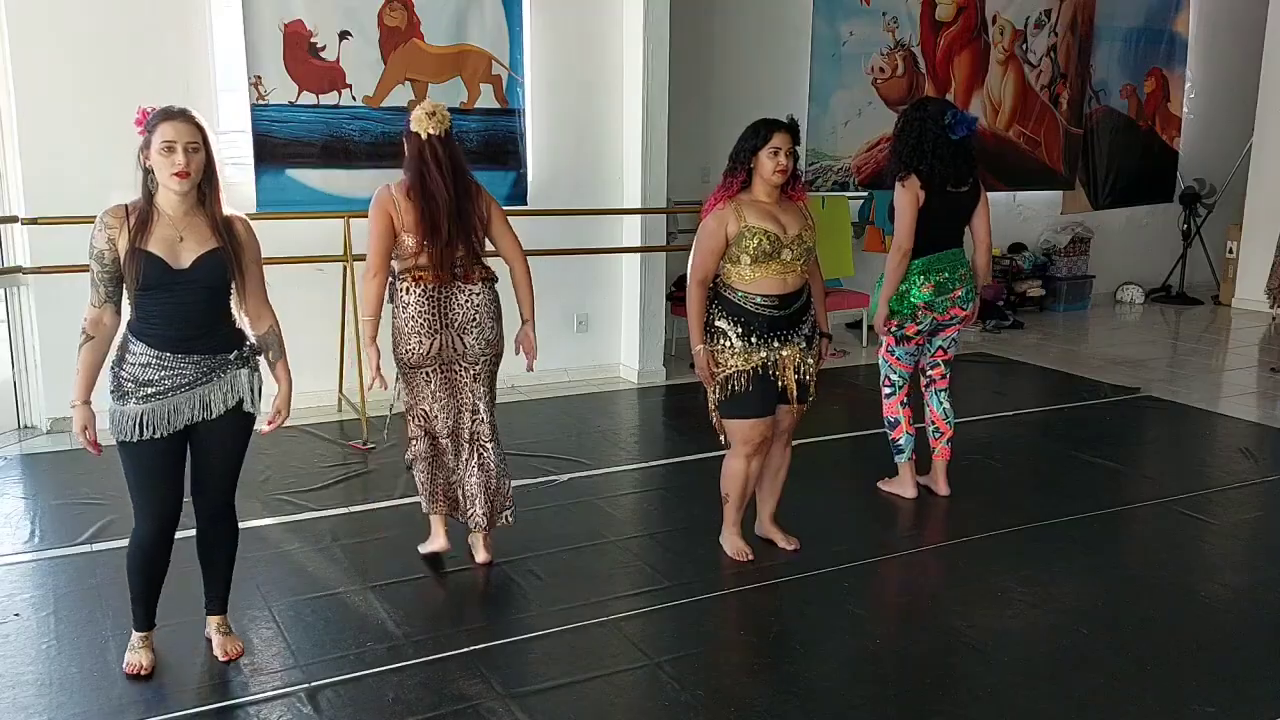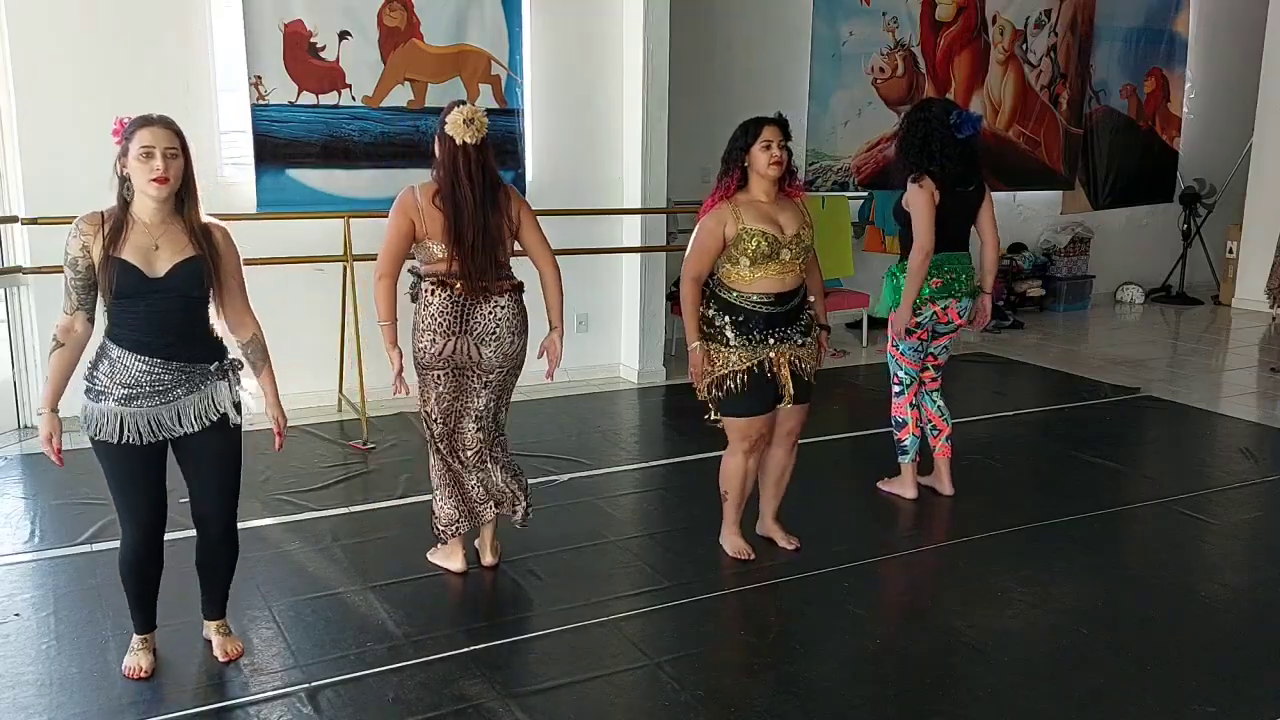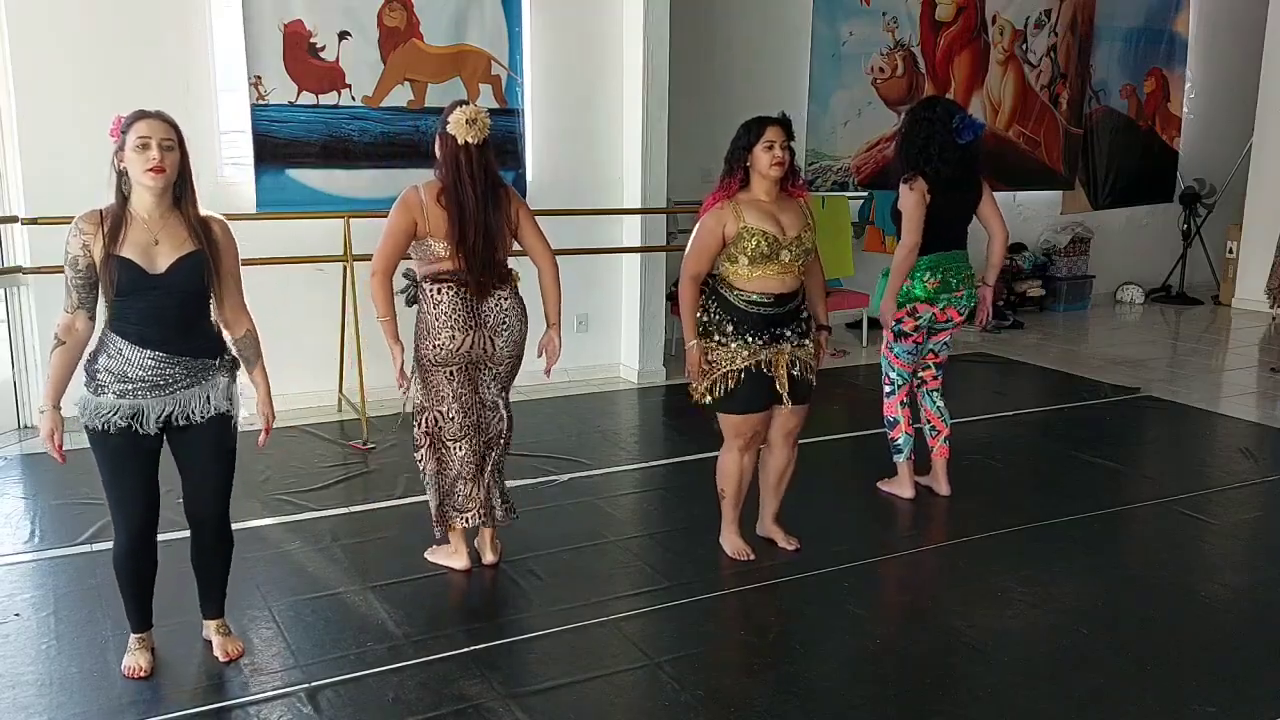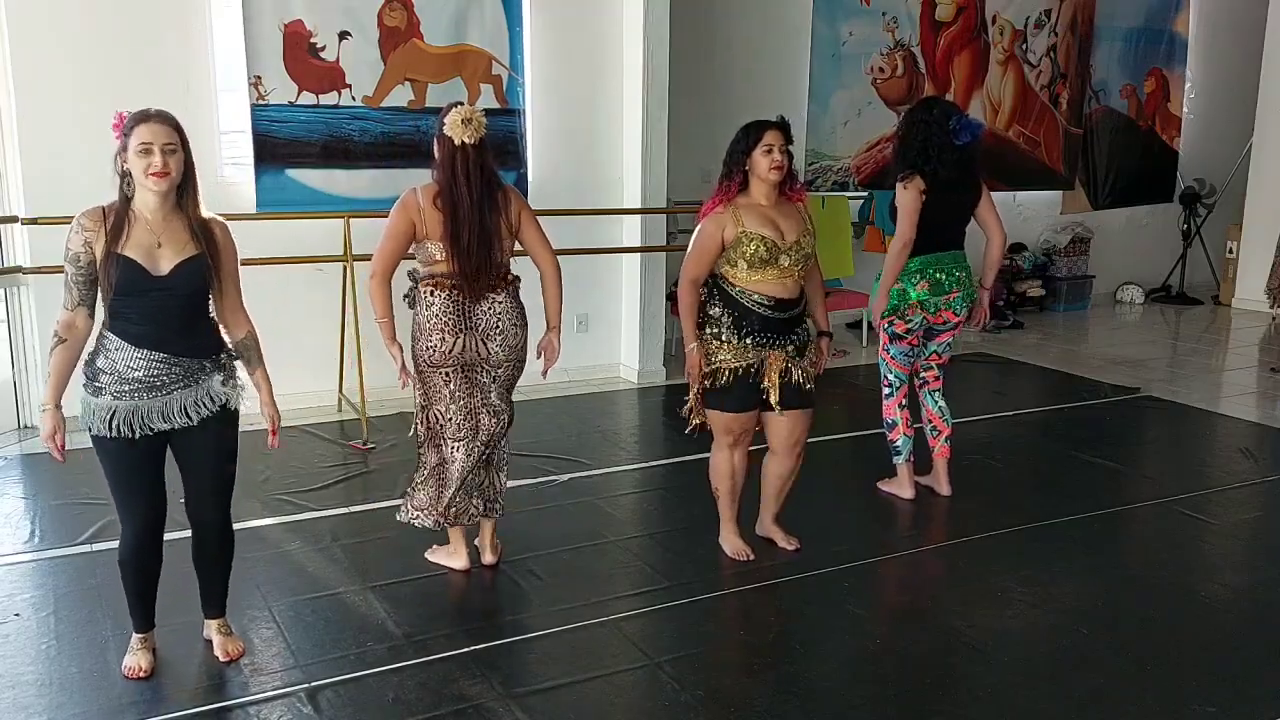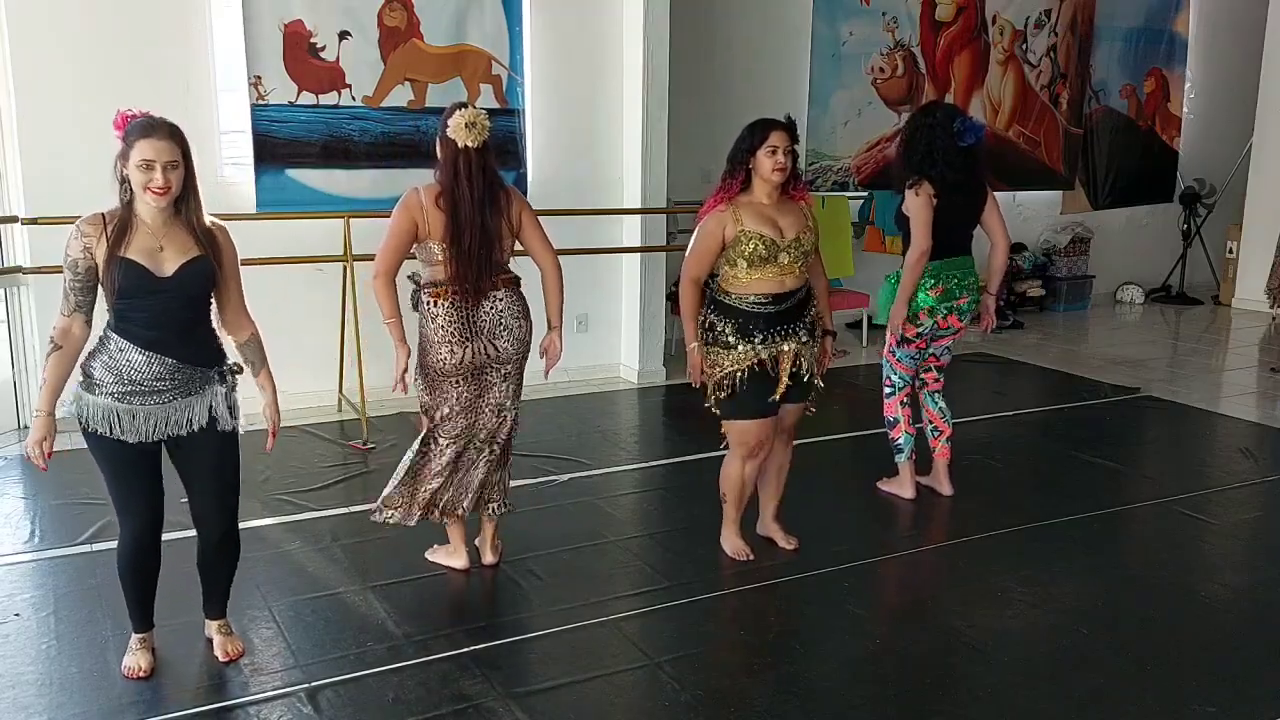
dt=1s
person 1, frame 1
left shoulder: (232, 229)
right shoulder: (118, 224)
left elbow: (258, 310)
right elbow: (100, 316)
left wrist: (284, 380)
right wrist: (81, 399)
left hip: (223, 384)
right hip: (147, 389)
left knee: (216, 508)
right knee: (155, 519)
left ankle: (217, 619)
right ankle: (142, 632)
person 1, frame 2
left shoulder: (210, 237)
right shoulder: (94, 232)
left elbow: (241, 319)
right elbow: (74, 324)
left wrist: (270, 393)
right wrist: (48, 406)
left hip: (203, 395)
right hip: (123, 404)
left knee: (217, 519)
right knee: (141, 528)
left ankle: (215, 620)
right ankle: (142, 635)
person 1, frame 3
left shoulder: (209, 231)
right shoulder: (93, 230)
left elbow: (235, 315)
right elbow: (75, 322)
left wrist: (262, 389)
right wrist: (50, 404)
left hip: (202, 391)
right hip: (120, 397)
left knee: (210, 514)
right knee: (134, 524)
left ankle: (215, 621)
right ankle: (140, 635)
person 1, frame 4
left shoulder: (211, 232)
right shoulder: (94, 227)
left elbow: (233, 316)
right elbow: (74, 319)
left wrist: (264, 390)
right wrist: (51, 403)
left hip: (204, 392)
right hip: (124, 397)
left knee: (212, 514)
right knee: (141, 521)
left ankle: (216, 620)
right ankle: (142, 634)
person 1, frame 5
left shoulder: (212, 237)
right shoulder: (95, 234)
left elbow: (237, 320)
right elbow: (72, 325)
left wrist: (268, 389)
right wrist: (44, 412)
left hip: (201, 399)
right hip: (119, 401)
left knee: (219, 520)
right knee: (140, 525)
left ankle: (216, 620)
right ankle: (141, 634)
person 2, frame 1
left shoulder: (390, 197)
right shoulder: (475, 194)
left elbow: (375, 272)
right elbow: (517, 259)
left wrist: (370, 341)
right wrist: (527, 323)
left hip: (419, 317)
right hip: (477, 314)
left knee: (429, 421)
right knee: (477, 422)
left ankle: (438, 528)
right ankle: (481, 539)
person 2, frame 2
left shoulder: (415, 201)
right shoulder: (507, 198)
left elbow: (384, 275)
right elbow: (547, 265)
left wrist: (391, 345)
right wrist: (555, 331)
left hip: (441, 326)
right hip: (500, 322)
left knee: (449, 432)
right knee: (488, 430)
left ankle: (454, 548)
right ankle: (489, 543)
person 2, frame 3
left shoulder: (417, 200)
right shoulder: (506, 197)
left elbow: (380, 271)
right elbow: (546, 260)
left wrist: (393, 341)
right wrist: (553, 327)
left hip: (445, 321)
right hip: (503, 319)
left knee: (449, 429)
right knee: (490, 426)
left ankle: (456, 546)
right ankle: (488, 540)
person 2, frame 4
left shoulder: (417, 202)
right shoulder: (508, 199)
left elbow: (378, 274)
right elbow: (548, 263)
left wrist: (390, 342)
right wrist: (553, 329)
left hip: (442, 326)
right hip: (502, 323)
left knee: (445, 430)
right knee: (489, 427)
left ankle: (456, 547)
right ankle: (488, 541)
person 2, frame 5
left shoulder: (419, 202)
right shoulder: (509, 199)
left elbow: (382, 274)
right elbow: (549, 263)
left wrist: (400, 343)
right wrist: (554, 330)
left hip: (446, 328)
right hip: (505, 322)
left knee: (443, 431)
right knee: (492, 429)
left ankle: (456, 547)
right ankle: (489, 541)
person 3, frame 1
left shoulder: (798, 209)
right shoulder: (727, 212)
left elbow: (812, 271)
right elbow: (698, 281)
left wrist: (822, 330)
right wrist: (699, 343)
left hip: (793, 337)
right hip: (742, 341)
left knee: (781, 434)
right knee: (749, 446)
left ankle: (767, 519)
right ankle: (730, 528)
person 3, frame 2
left shoulder: (796, 206)
right shoulder: (724, 213)
left elbow: (810, 267)
right elbow: (691, 278)
left wrist: (820, 325)
right wrist: (696, 342)
left hip: (792, 336)
right hip: (739, 339)
left knee: (786, 436)
right knee: (748, 442)
left ankle: (769, 519)
right ankle: (729, 528)
person 3, frame 3
left shoulder: (799, 206)
right shoulder: (726, 212)
left elbow: (812, 269)
right elbow: (690, 277)
left wrist: (821, 326)
right wrist: (693, 341)
left hip: (791, 335)
right hip: (738, 337)
left knee: (786, 435)
right knee: (743, 439)
left ankle: (769, 520)
right ankle: (729, 528)
person 3, frame 4
left shoulder: (798, 210)
right shoulder: (725, 216)
left elbow: (811, 274)
right elbow: (689, 280)
left wrist: (822, 331)
right wrist: (692, 343)
left hip: (788, 343)
right hip: (732, 339)
left knee: (791, 442)
right knee: (733, 438)
left ankle: (769, 520)
right ankle: (728, 528)
person 3, frame 5
left shoulder: (800, 209)
right shoulder: (725, 214)
left elbow: (815, 271)
right elbow: (690, 280)
left wrist: (826, 330)
right wrist: (694, 343)
left hip: (793, 338)
right hip: (738, 341)
left knee: (781, 435)
right knee: (749, 444)
left ankle: (768, 519)
right ankle: (730, 528)
person 4, frame 1
left shoulder: (911, 182)
right shoulder: (971, 184)
left elbow: (902, 248)
right elbow: (983, 245)
left wrist: (883, 302)
right wrist: (974, 292)
left hip: (917, 291)
right hip: (956, 289)
left knee: (894, 384)
right knee: (937, 382)
left ankle: (906, 478)
right ankle: (939, 476)
person 4, frame 2
left shoulder: (922, 182)
right shoulder: (974, 182)
left elbow: (923, 248)
right elbow: (990, 243)
left wrist: (905, 304)
right wrist: (984, 293)
left hip: (924, 292)
right hip: (958, 291)
left knee: (903, 386)
right knee: (930, 384)
left ankle: (907, 479)
right ankle: (942, 475)
person 4, frame 3
left shoulder: (916, 182)
right shoulder: (972, 181)
left elbow: (910, 243)
right elbow: (999, 234)
left wrist: (889, 295)
right wrist: (986, 286)
left hip: (919, 290)
right hip: (955, 289)
left knee: (895, 384)
right knee: (929, 382)
left ankle: (904, 478)
right ankle: (939, 475)
person 4, frame 4
left shoulder: (914, 181)
right shoulder: (971, 182)
left elbow: (904, 241)
right elbow: (998, 237)
left wrist: (881, 294)
right wrist: (983, 289)
left hip: (912, 293)
right hip: (954, 290)
left knee: (895, 386)
right knee: (930, 382)
left ankle: (904, 479)
right ankle: (941, 475)
person 4, frame 5
left shoulder: (921, 187)
right shoulder: (976, 186)
left elbow: (920, 249)
right elbow: (1001, 243)
left wrist: (900, 301)
right wrist: (988, 294)
left hip: (925, 294)
right hip: (961, 294)
left knee: (895, 386)
right knee: (930, 383)
left ankle: (906, 478)
right ankle: (940, 474)
